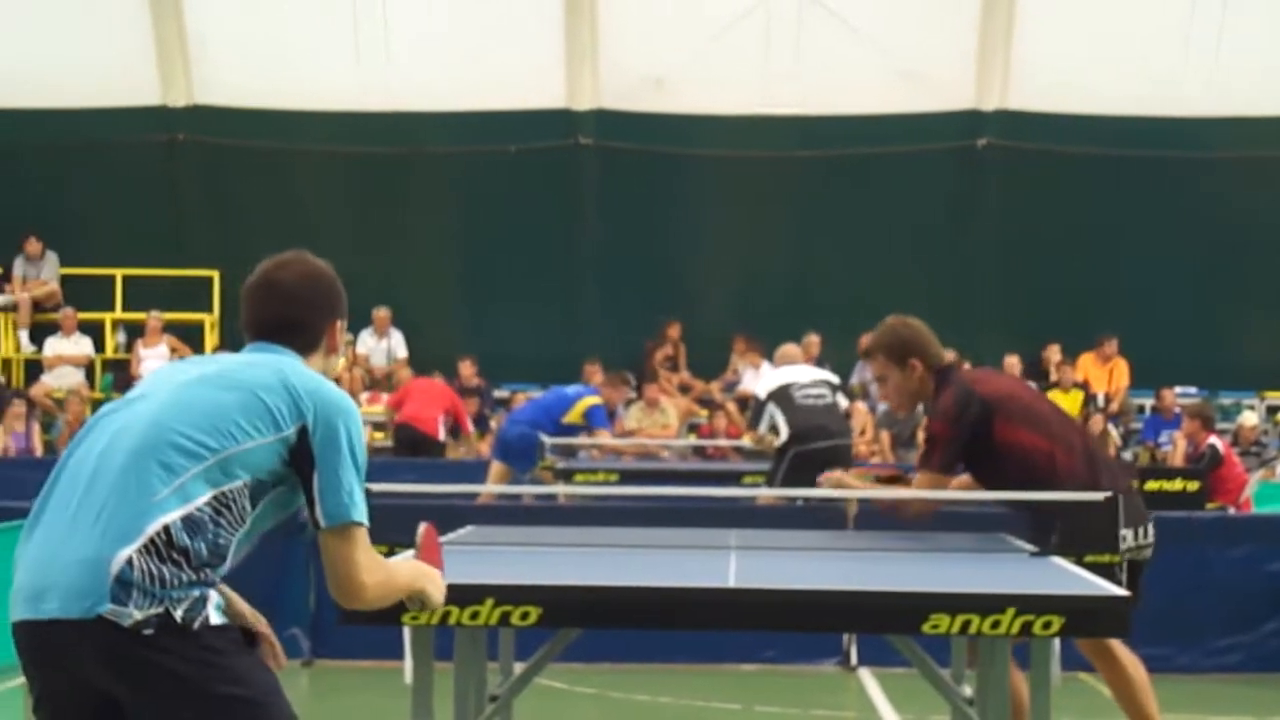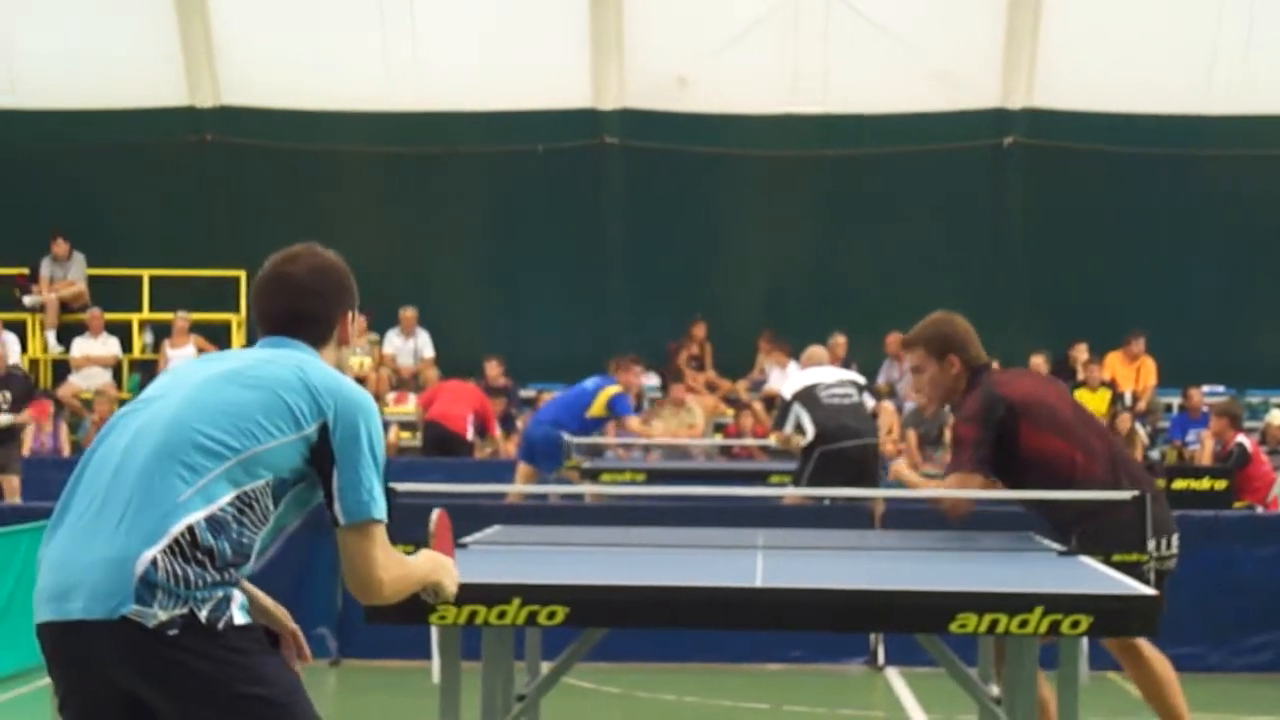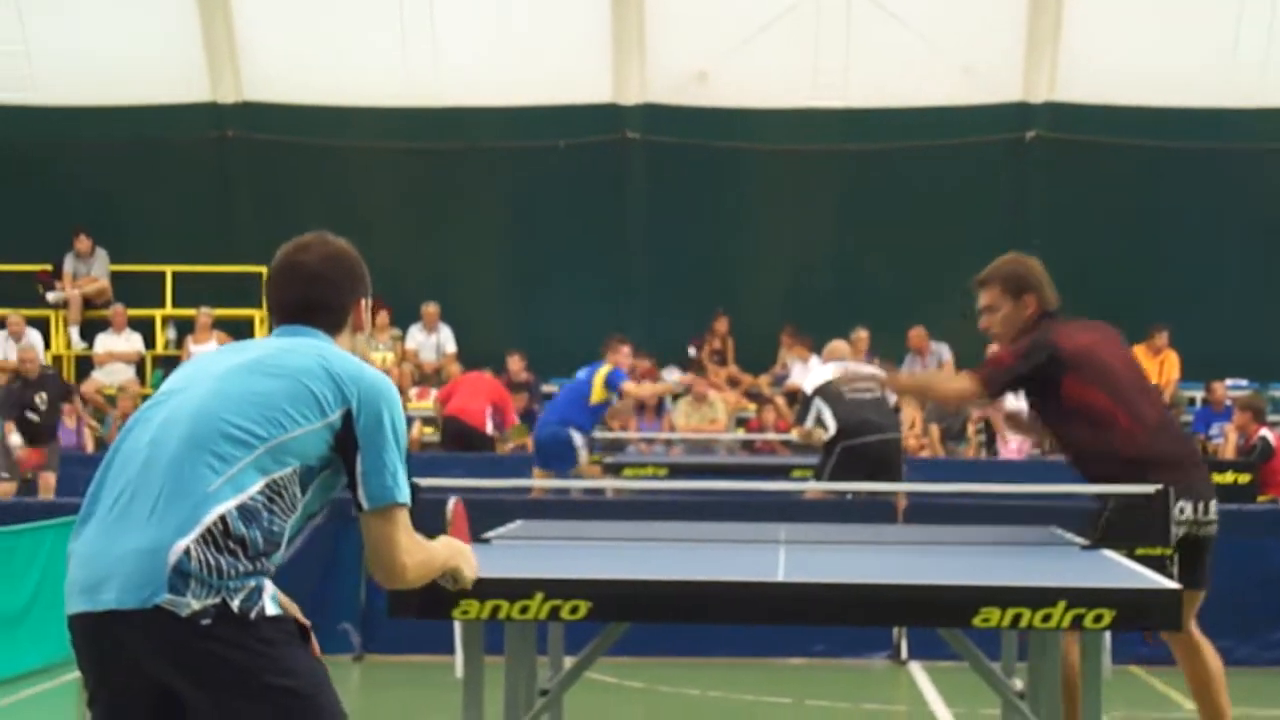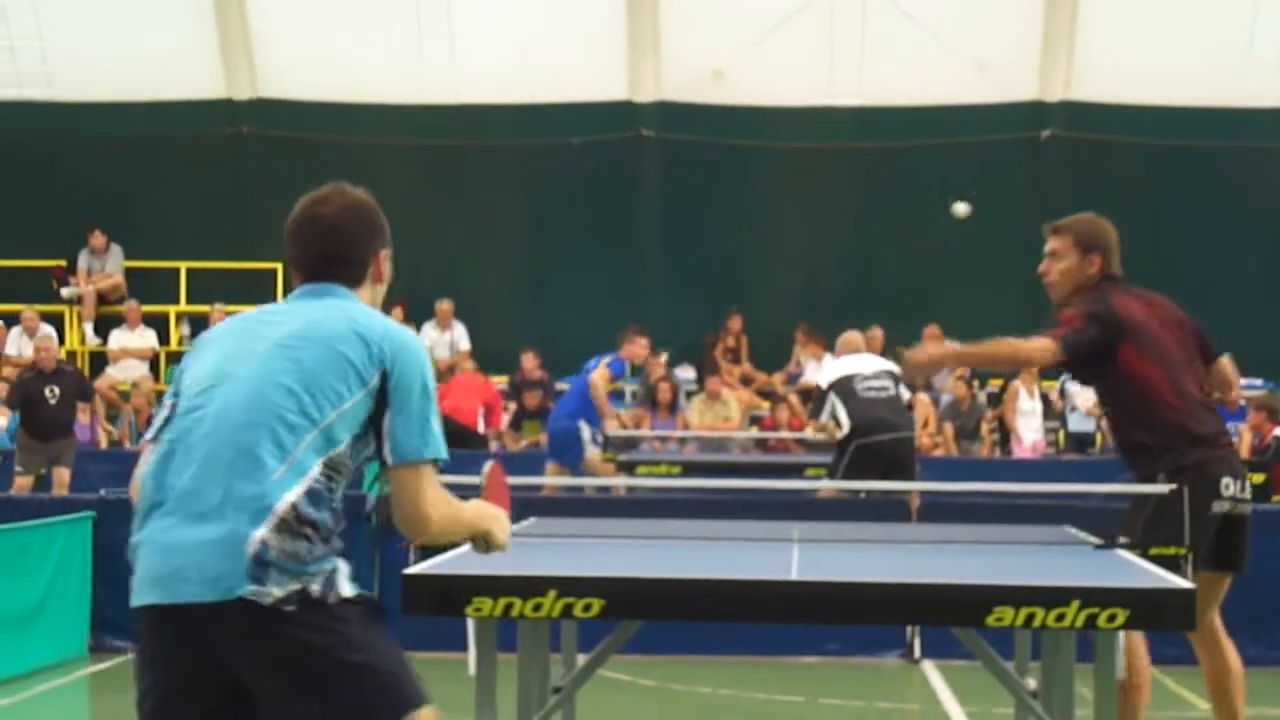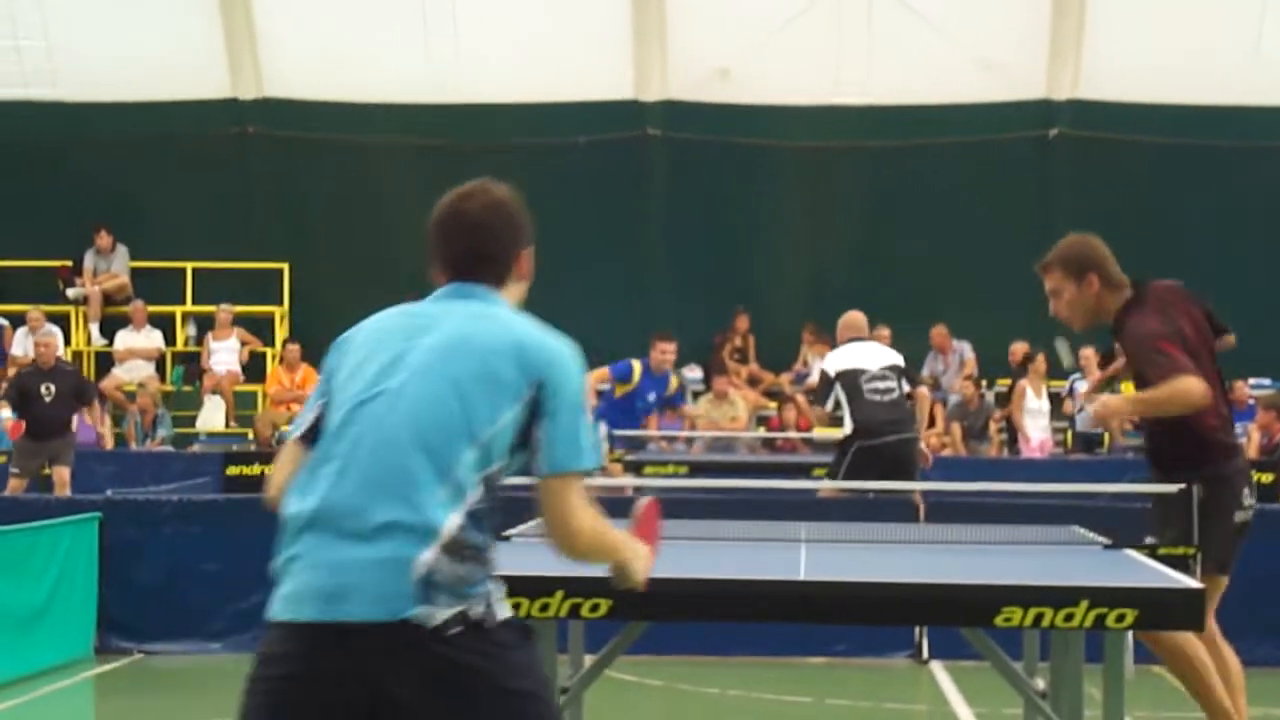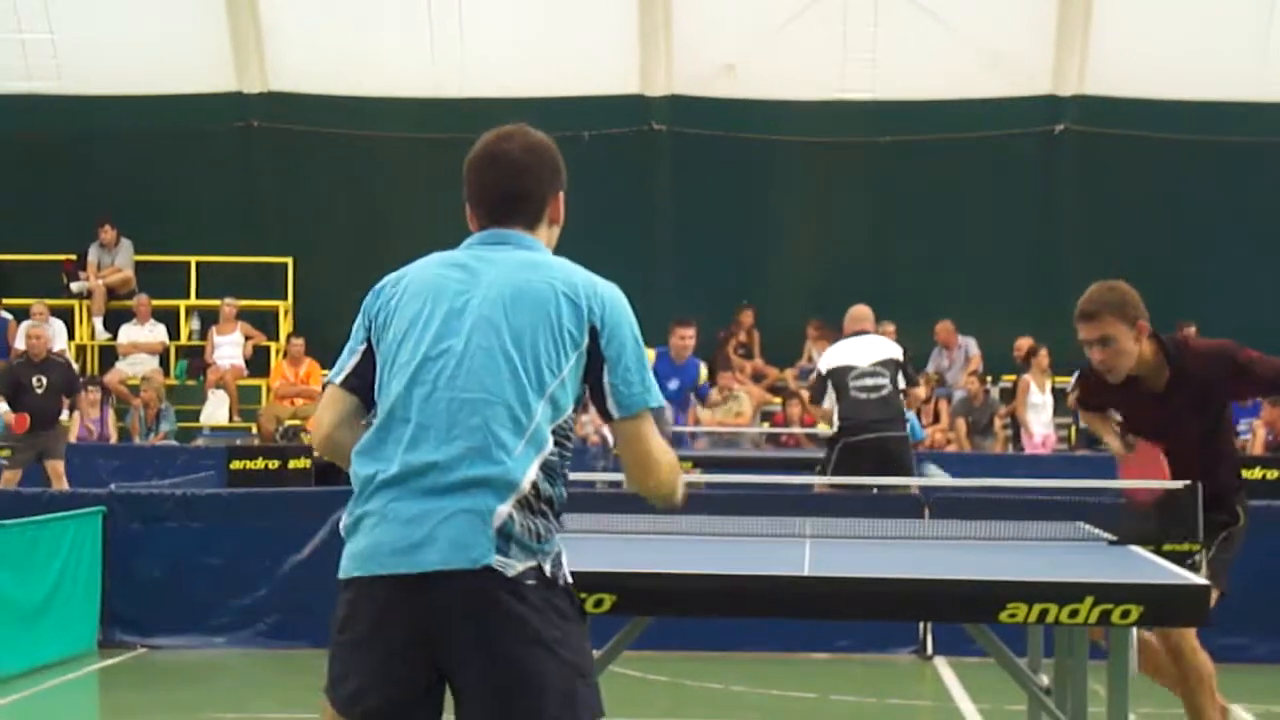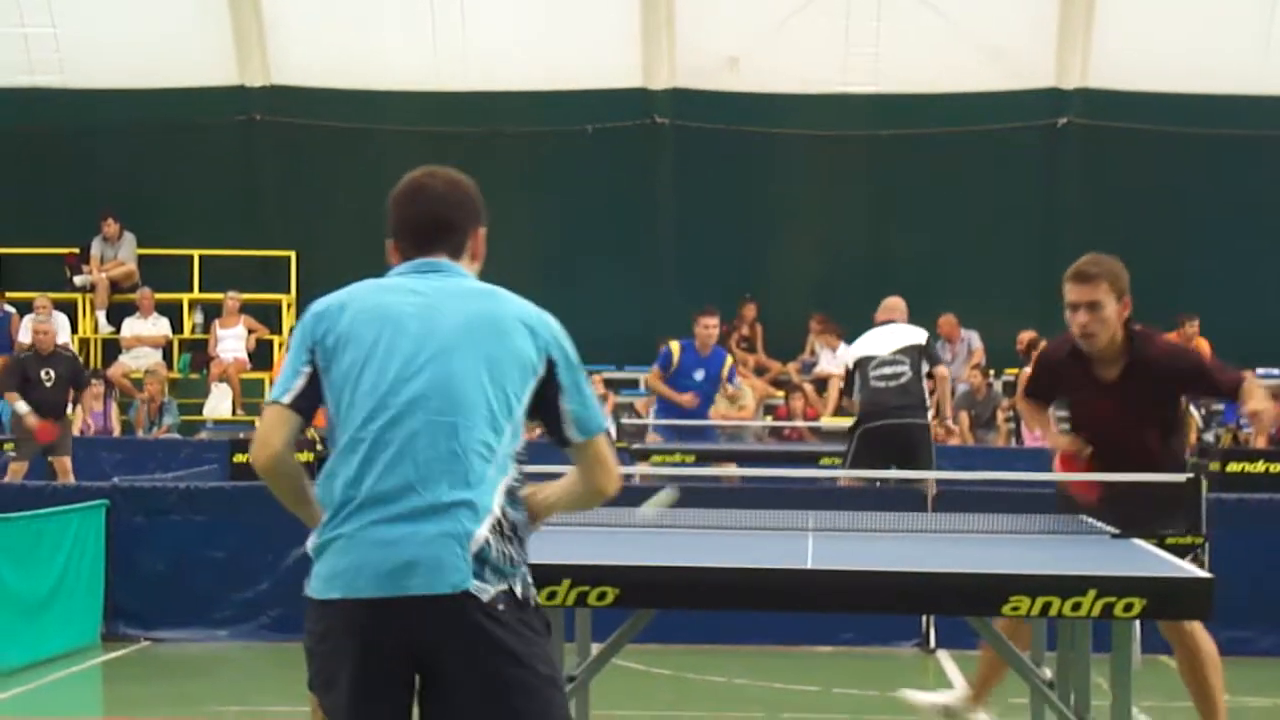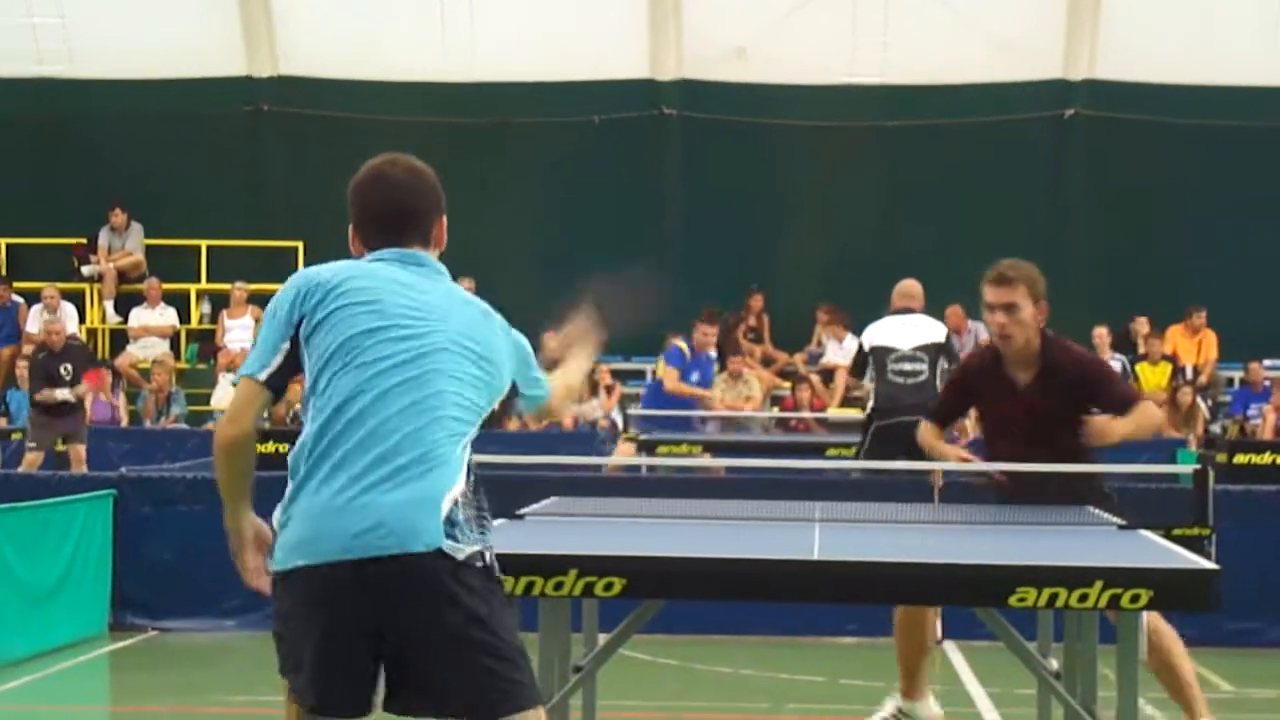
dt=0.3s
person 1, frame 1
left shoulder: (175, 373)
right shoulder: (322, 401)
right elbow: (353, 583)
left wrist: (226, 605)
right wrist: (415, 576)
left hip: (38, 602)
right hip: (137, 607)
person 1, frame 2
left shoulder: (190, 370)
right shoulder: (340, 397)
right elbow: (370, 579)
left wrist: (249, 600)
right wrist: (430, 567)
left hip: (63, 601)
right hip: (163, 606)
person 1, frame 3
left shoulder: (203, 363)
right shoulder: (361, 383)
right elbow: (393, 564)
right wrist: (448, 554)
left hip: (96, 593)
right hip: (198, 594)
person 1, frame 4
left shoulder: (217, 336)
right shoulder: (389, 343)
left elbow: (142, 482)
right elbow: (421, 517)
right wrist: (482, 517)
left hip: (163, 582)
right hip: (274, 581)
person 1, frame 5
left shoulder: (361, 336)
right shoulder: (542, 352)
left elbow: (280, 486)
right elbow: (569, 530)
right wrist: (627, 553)
left hip: (308, 599)
right hip: (430, 605)
person 1, frame 6
left shoulder: (396, 287)
right shoulder: (590, 295)
left elbow: (327, 433)
right elbow: (646, 470)
right wrist: (674, 485)
left hip: (379, 556)
right hip: (501, 562)
person 1, frame 7
left shoulder: (332, 311)
right shoulder: (529, 322)
left elbow: (267, 453)
right elbow: (602, 479)
right wrist: (548, 499)
left hip: (348, 577)
right hip: (471, 579)
person 1, frame 8
left shoulder: (312, 287)
right shoulder: (488, 327)
left elbow: (234, 431)
right elbow: (554, 397)
left wrist: (239, 520)
right wrist: (581, 353)
left hip: (314, 549)
right hip: (434, 548)
person 2, frame 1
left shoulder: (954, 402)
right shoulder: (981, 383)
left elbow: (915, 502)
left wrist: (851, 483)
right wrist: (952, 487)
left hip: (1087, 525)
right hip: (1122, 514)
right knee: (1096, 638)
person 2, frame 2
left shoulder: (980, 404)
right shoulder: (1021, 383)
left elbow: (957, 500)
left wrist: (908, 477)
right wrist: (993, 483)
left hip: (1108, 532)
right hip: (1148, 520)
right knee: (1125, 640)
person 2, frame 3
left shoulder: (1038, 348)
right shoulder: (1097, 335)
left elbow: (955, 390)
left wrist: (879, 379)
right wrist: (1034, 423)
left hip: (1143, 501)
right hip: (1192, 489)
right knee: (1180, 629)
person 2, frame 4
left shoulder: (1096, 313)
right shoulder: (1159, 306)
left elbow: (1036, 352)
right elbow: (1227, 379)
left wrist: (950, 355)
left hip: (1180, 478)
right hip: (1223, 472)
right knee: (1203, 619)
person 2, frame 5
left shoulder: (1146, 327)
right shoulder: (1167, 294)
left elbow: (1194, 390)
right elbow: (1222, 342)
left wrist: (1127, 404)
left hip: (1203, 488)
right hip: (1217, 484)
right knee: (1198, 624)
person 2, frame 6
left shoulder: (1212, 359)
right shoulder: (1098, 374)
right elbow: (1088, 409)
right wrist: (1114, 438)
left hip: (1214, 511)
right hip: (1155, 507)
left knee: (1173, 629)
person 2, frame 7
left shoulder: (1168, 359)
right shoulder: (1060, 358)
right elbow: (1029, 402)
right wrist: (1053, 436)
left hip: (1161, 505)
right hip: (1095, 501)
left knee: (1174, 616)
person 2, frame 8
left shoulder: (1079, 364)
right shoulder: (976, 369)
left elbow: (1151, 414)
right elbow: (928, 429)
left wrist: (1119, 427)
right wrist: (947, 452)
left hip: (1078, 506)
right hip: (1007, 504)
